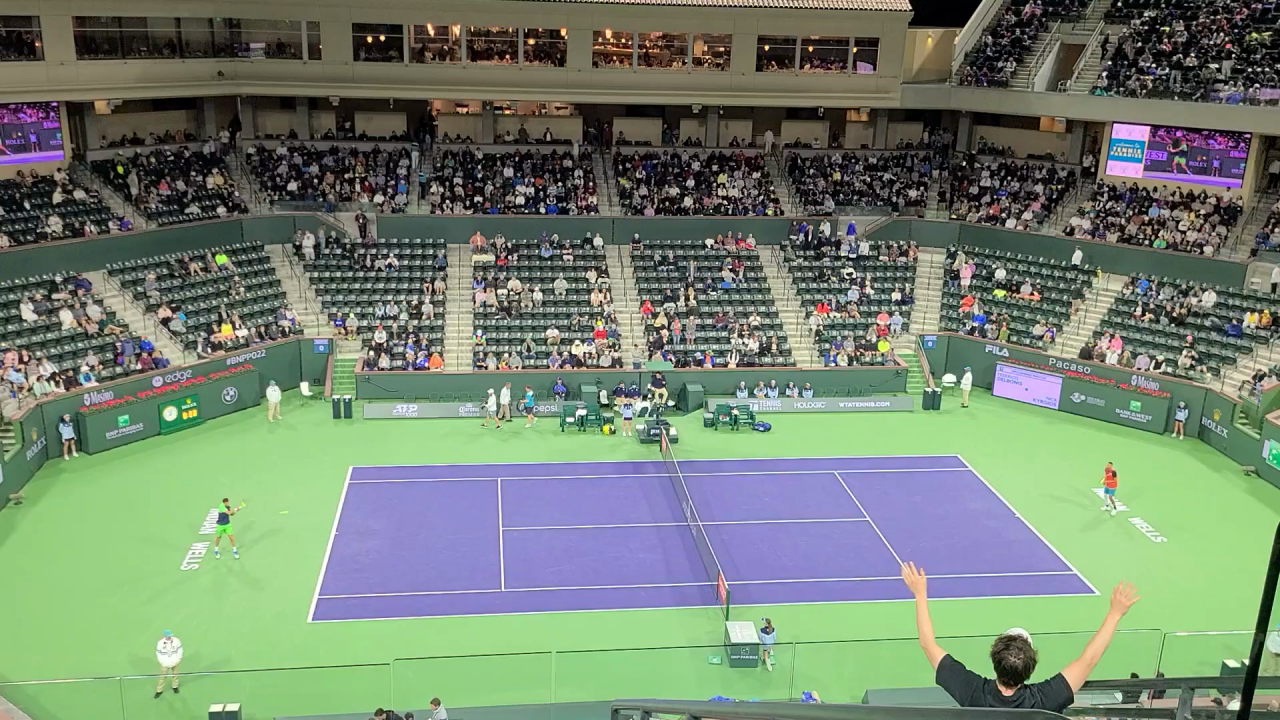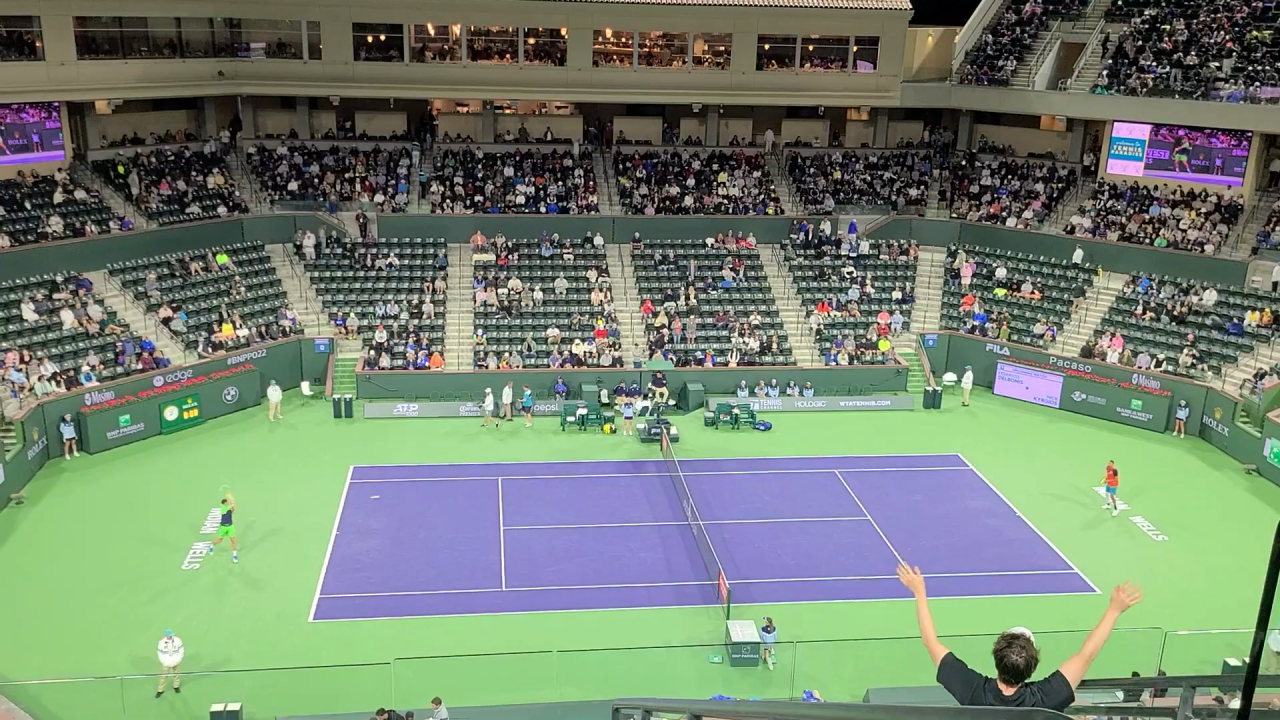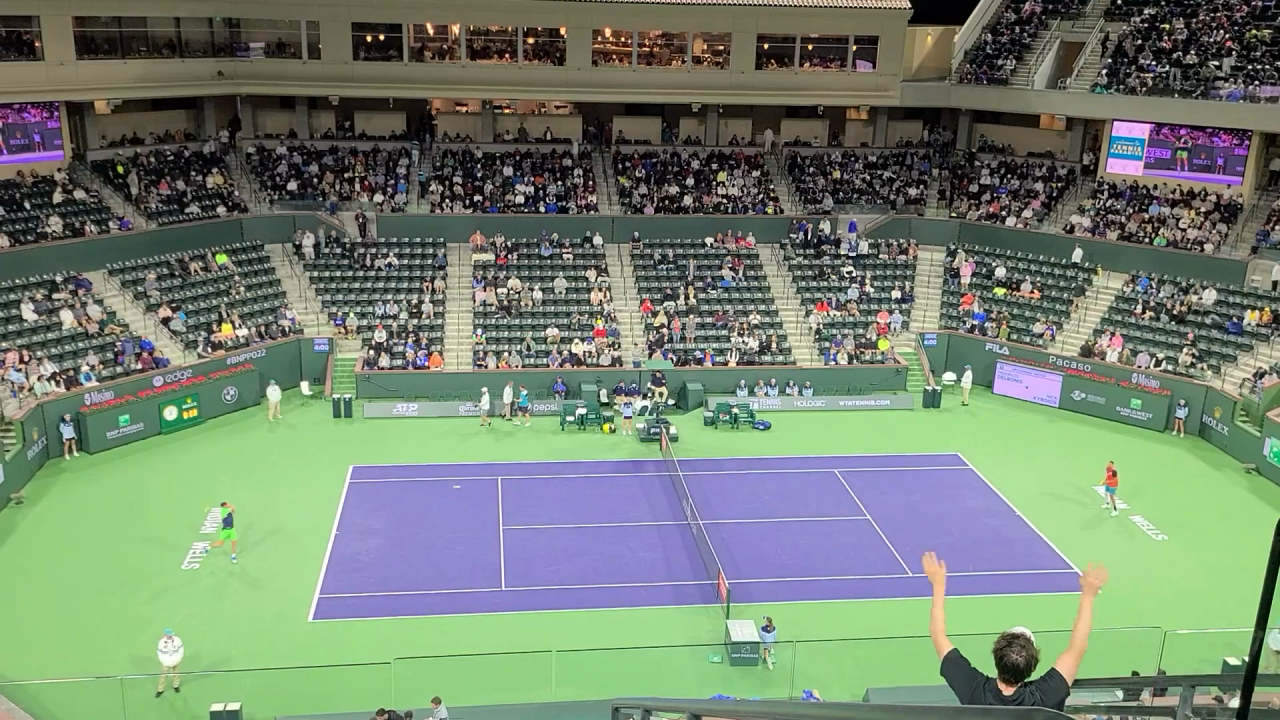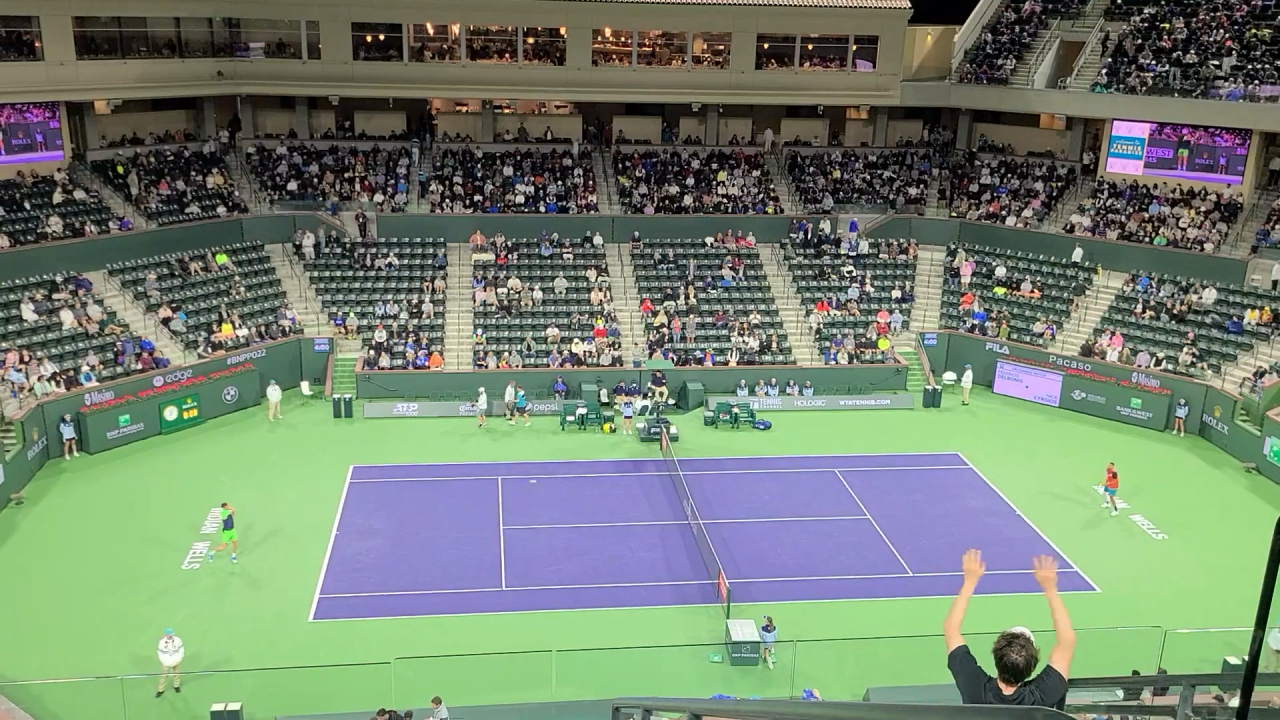
dt=0.1s
person 1, frame 1
left shoulder: (972, 690)
right shoulder: (1042, 699)
left elbow: (928, 644)
right elbow: (1088, 659)
left wrist: (920, 594)
right wrist: (1115, 613)
person 1, frame 2
left shoulder: (973, 689)
right shoulder: (1042, 698)
left elbow: (931, 642)
right elbow: (1085, 655)
left wrist: (919, 592)
right wrist: (1113, 610)
person 1, frame 3
left shoulder: (975, 689)
right shoulder: (1041, 700)
left elbow: (938, 636)
right elbow: (1077, 647)
left wrist: (938, 586)
right wrist: (1088, 597)
person 1, frame 4
left shoulder: (975, 688)
right shoulder: (1040, 697)
left elbow: (951, 628)
right elbow: (1067, 640)
left wrist: (970, 582)
right wrist: (1050, 589)
